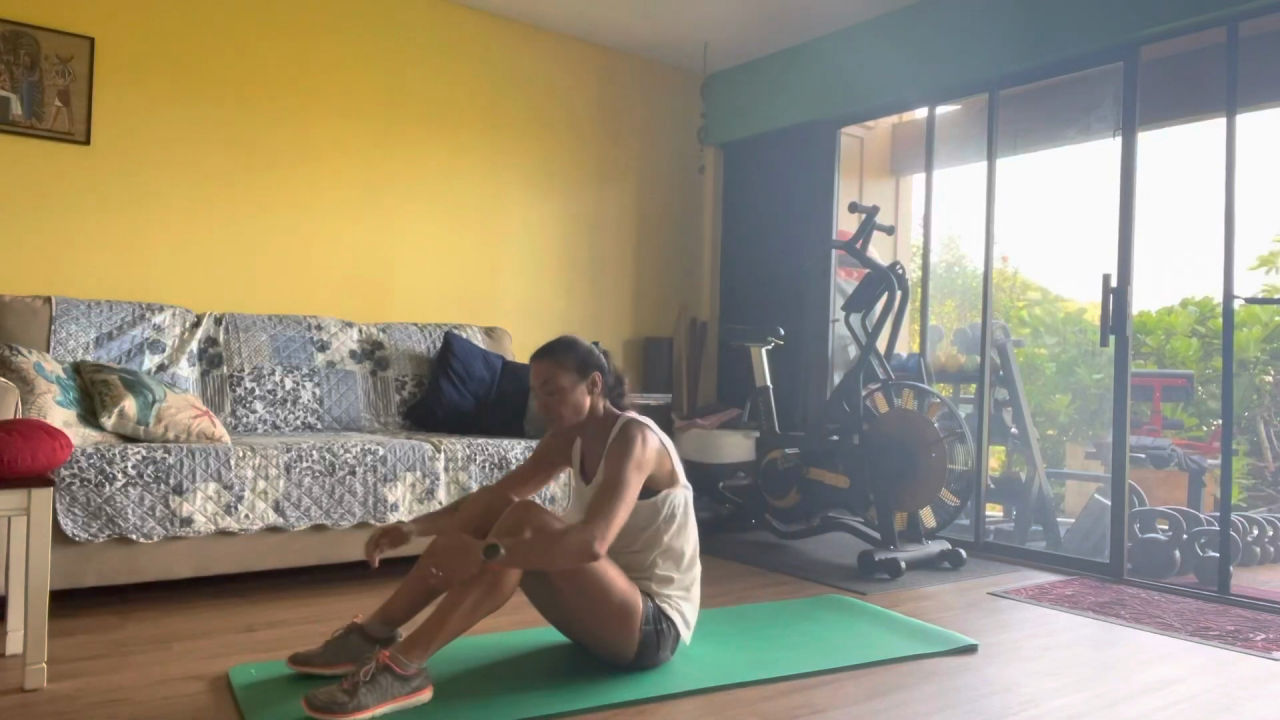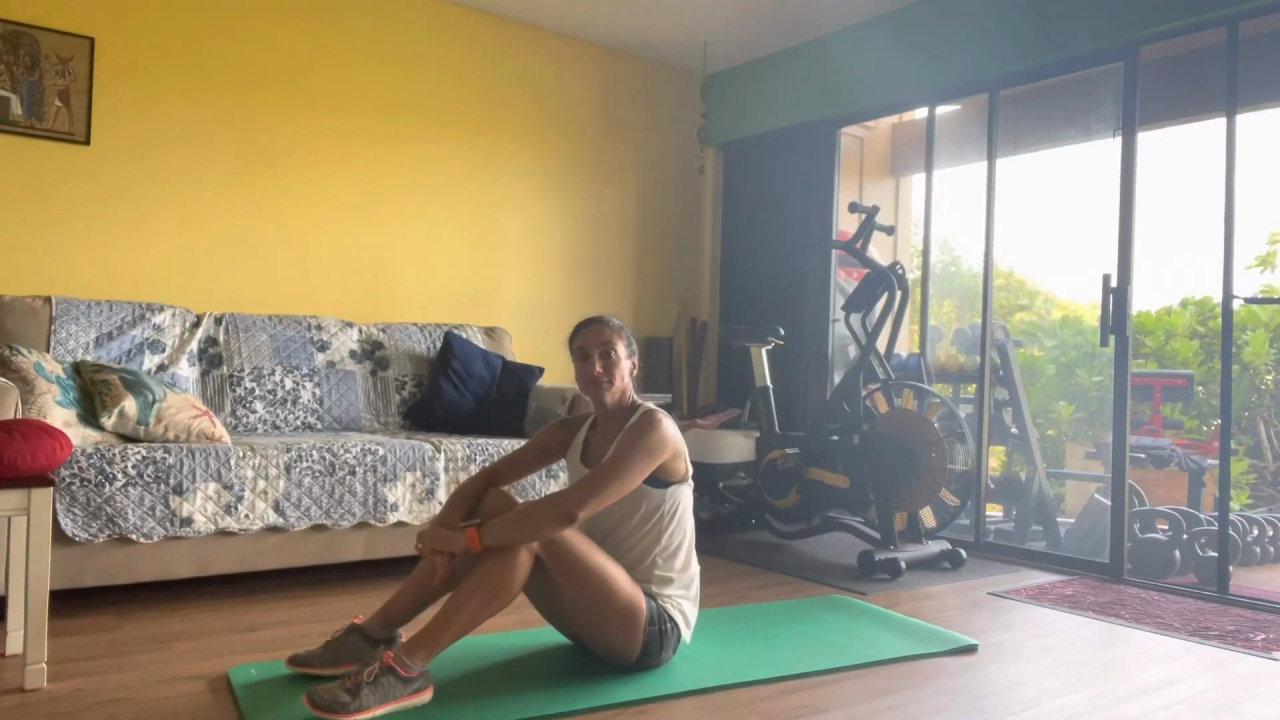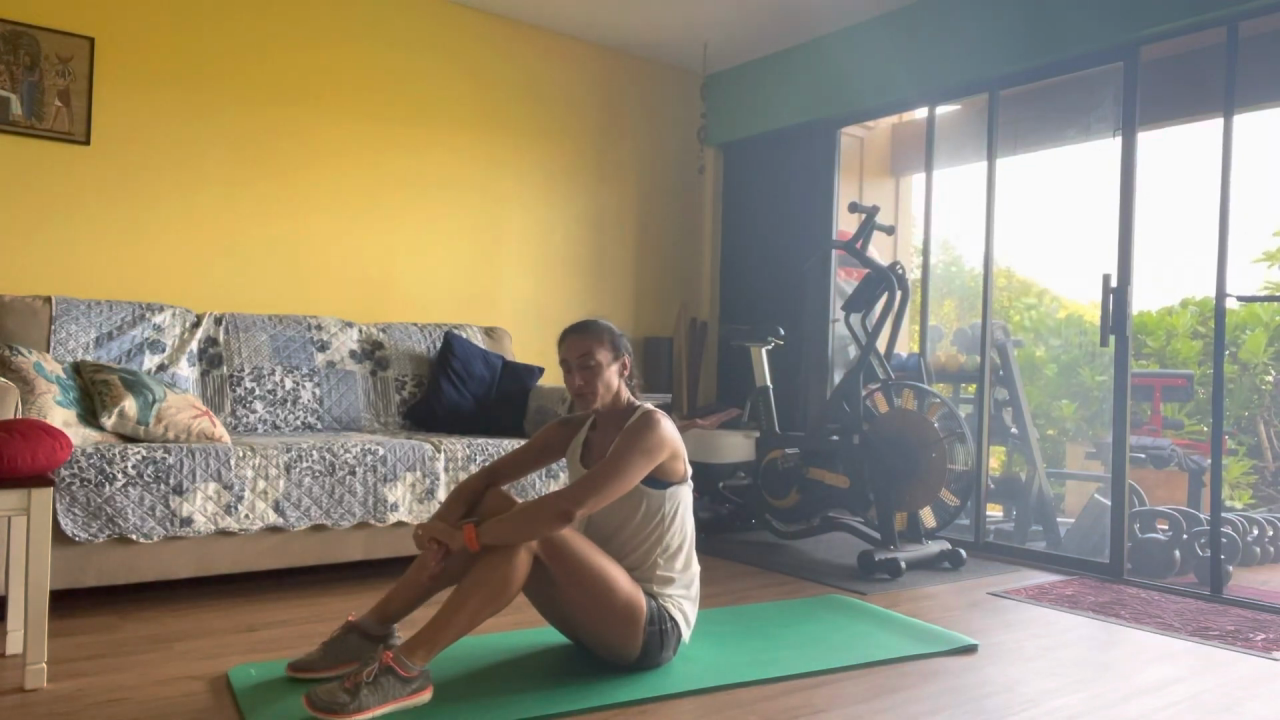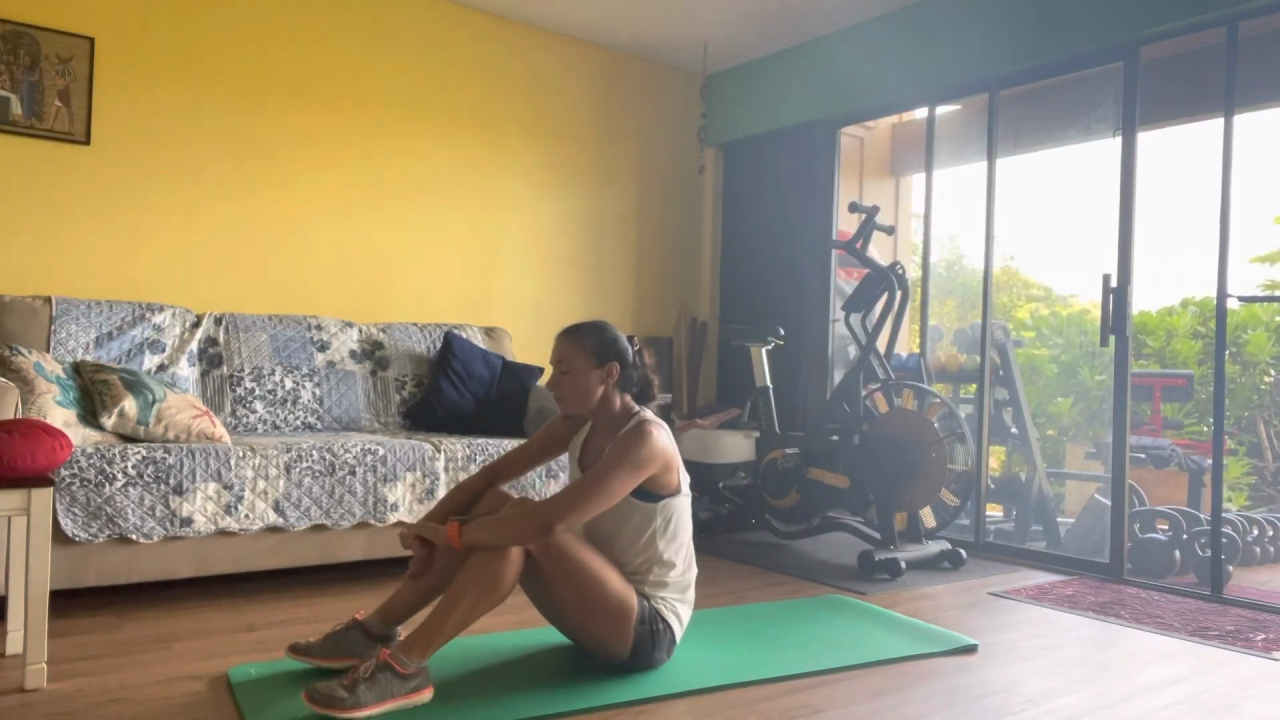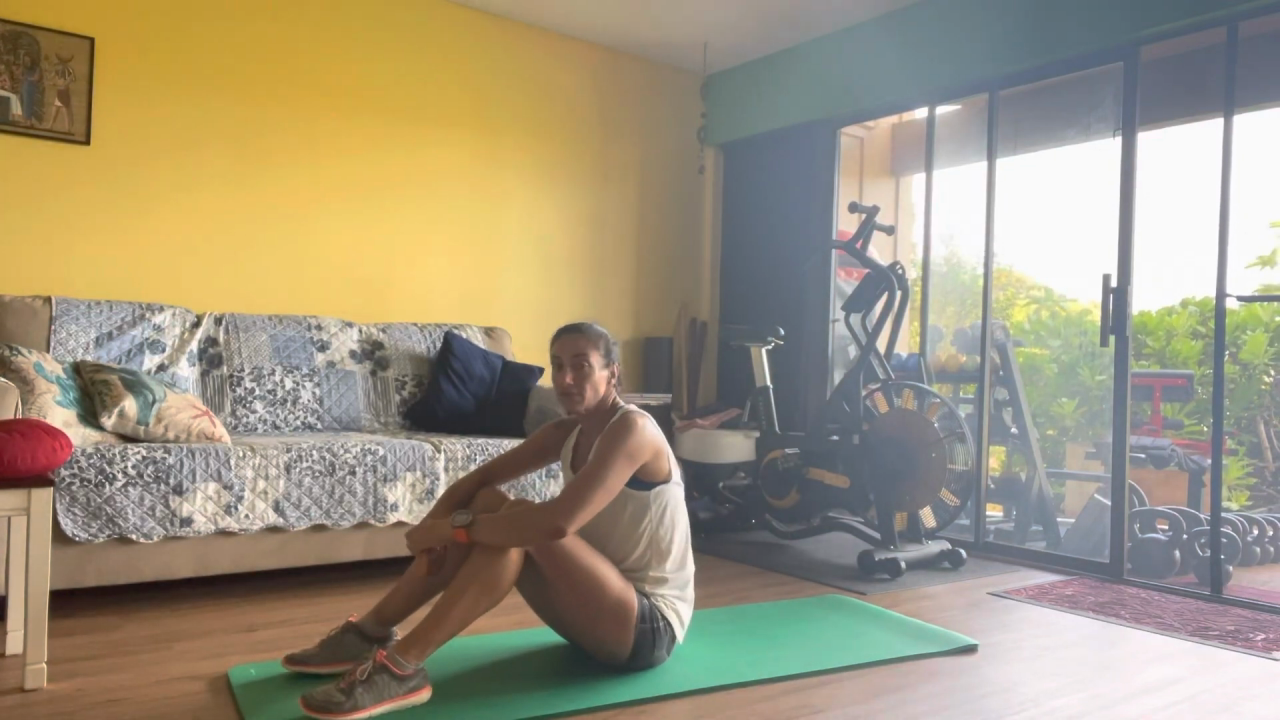
dt=1s
person 1, frame 1
left shoulder: (634, 439)
right shoulder: (568, 440)
left elbow: (592, 543)
right elbow: (504, 494)
left wrist: (485, 554)
right wrist: (413, 527)
left hip: (652, 625)
right hip: (603, 611)
left knee: (526, 523)
right knee: (492, 501)
left ankle: (403, 668)
right ankle: (375, 634)
person 1, frame 2
left shoulder: (654, 427)
right shoulder: (574, 431)
left elbow: (571, 510)
right elbow: (485, 478)
left wrist: (467, 537)
right wrist: (446, 526)
left hip: (655, 625)
right hip: (598, 609)
left knee: (531, 529)
right knee: (491, 505)
left ankle: (407, 668)
right ankle: (373, 634)
person 1, frame 3
left shoulder: (652, 428)
right shoulder: (574, 430)
left elbow: (568, 509)
right elbow: (484, 478)
left wrist: (466, 535)
right wrist: (441, 526)
left hip: (654, 624)
right hip: (596, 609)
left knee: (530, 530)
right knee: (491, 505)
left ankle: (406, 667)
right ankle: (371, 630)
person 1, frame 4
left shoulder: (645, 438)
right shoulder: (577, 426)
left elbow: (550, 520)
right elbow: (489, 475)
left wrist: (450, 533)
right wrist: (429, 527)
left hip: (649, 626)
right hip: (601, 604)
left knee: (522, 523)
right knee: (492, 505)
left ankle: (404, 667)
right ankle: (375, 631)
person 1, frame 5
left shoulder: (632, 428)
right shoulder: (567, 432)
left elbow: (559, 521)
right elbow: (479, 478)
left wrist: (454, 527)
right wrist: (435, 524)
left hip: (648, 626)
right hip: (595, 608)
left knee: (520, 524)
right knee: (486, 504)
left ankle: (401, 668)
right ankle: (370, 633)
